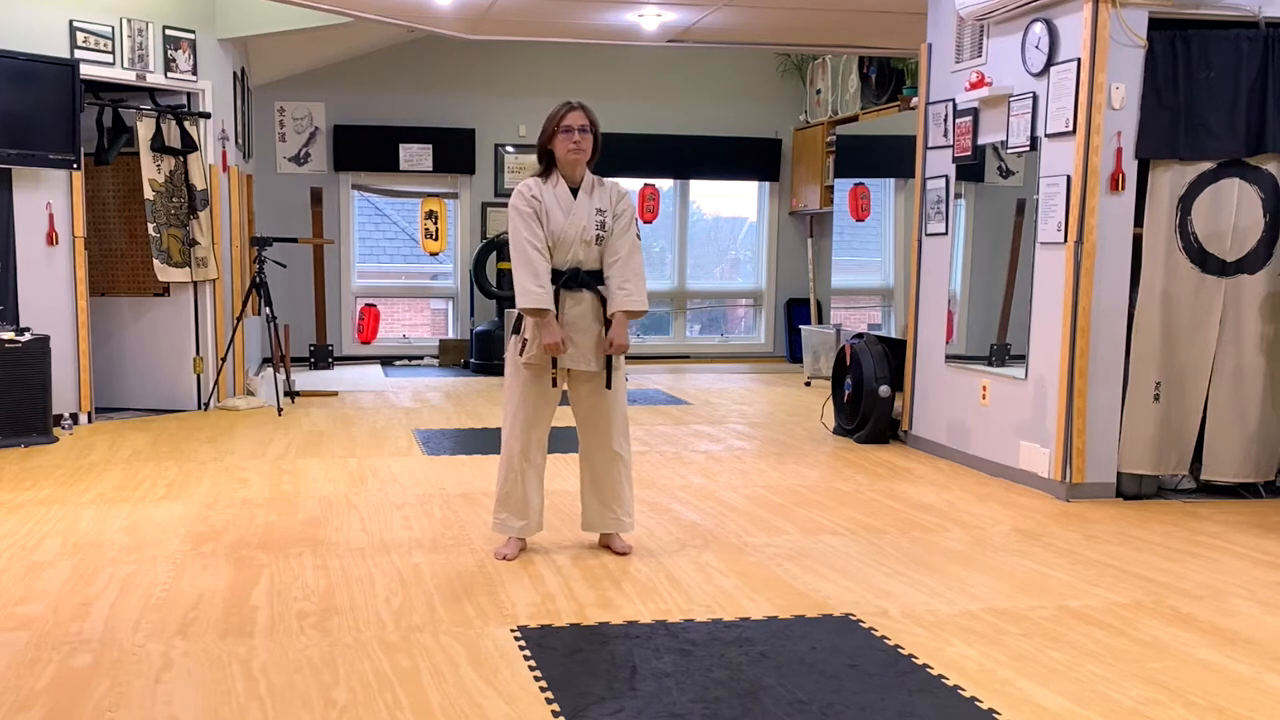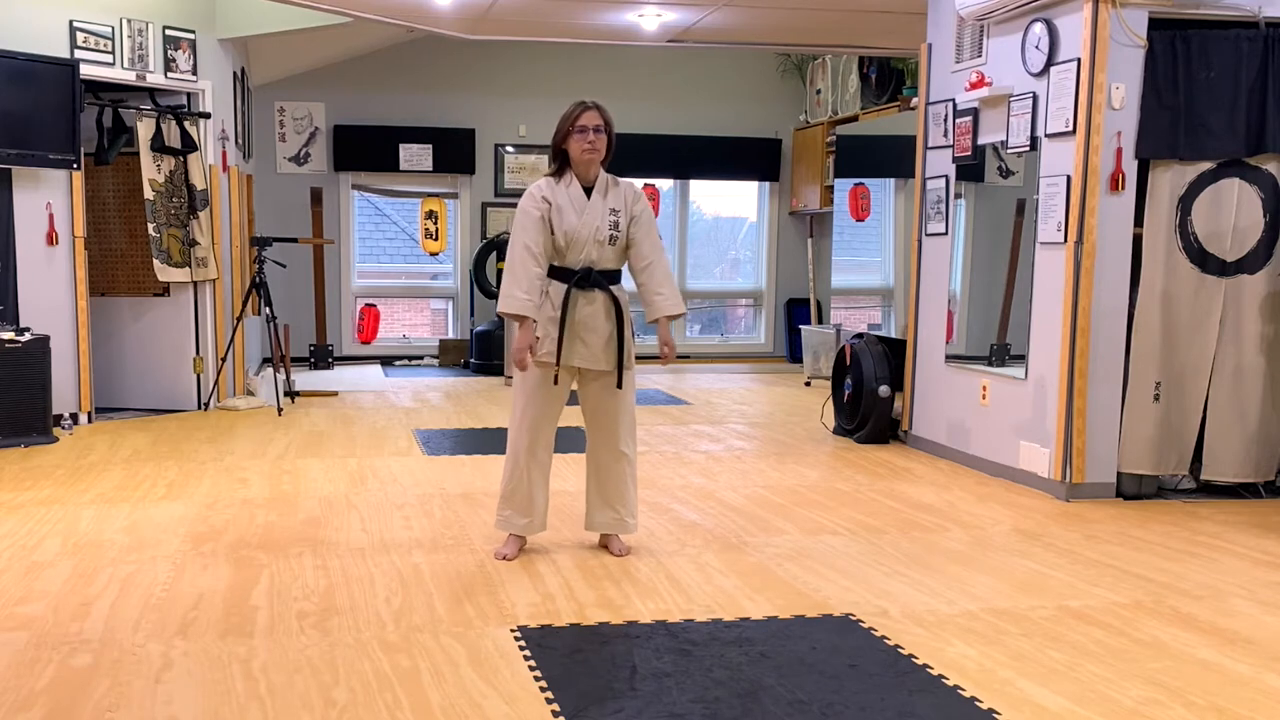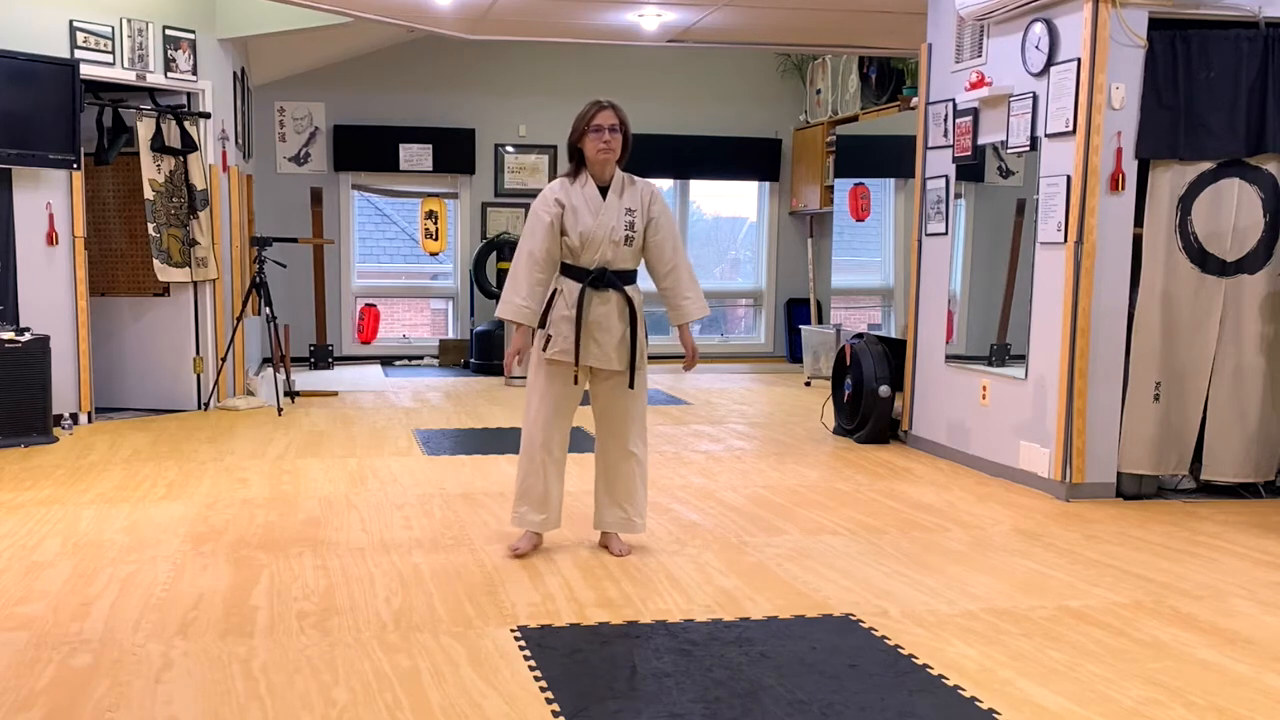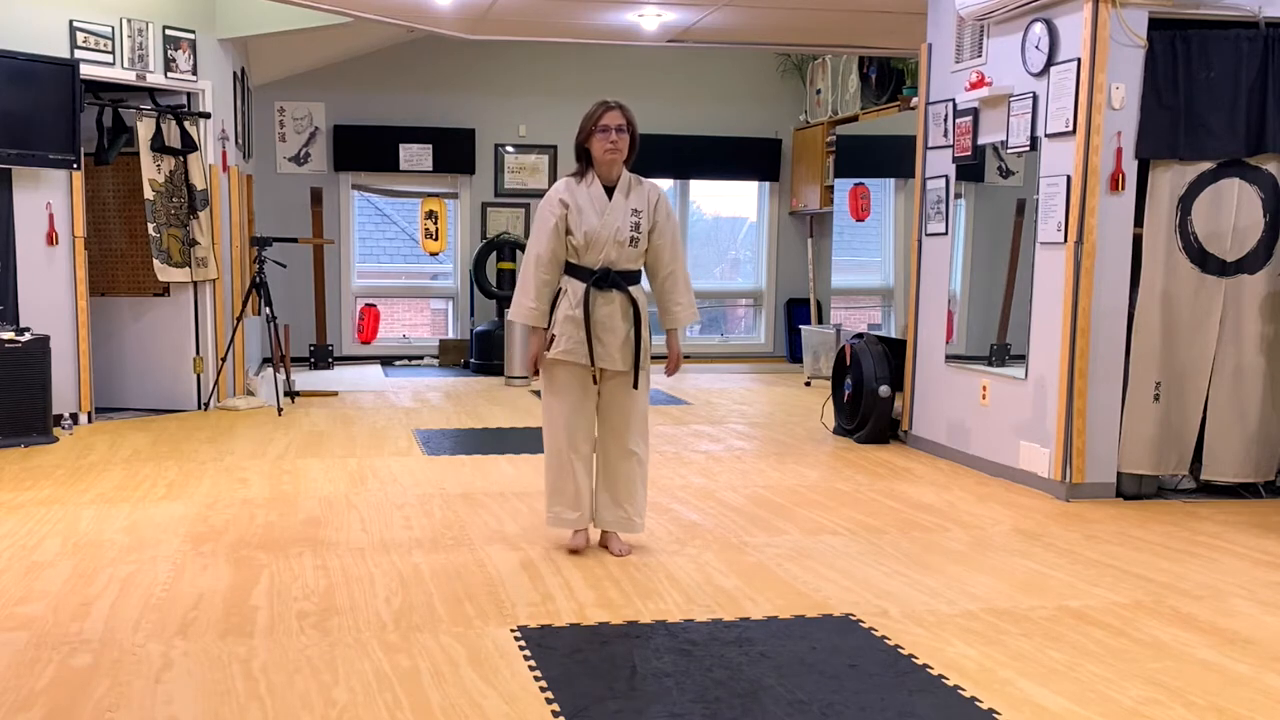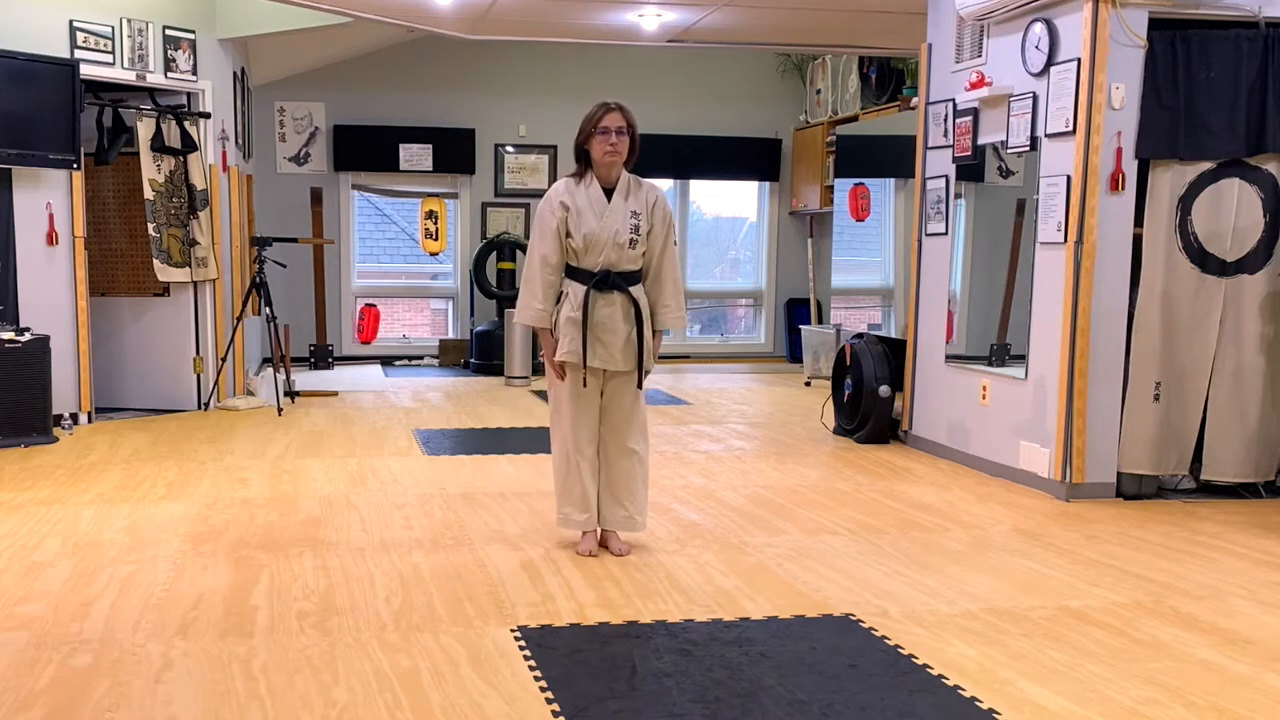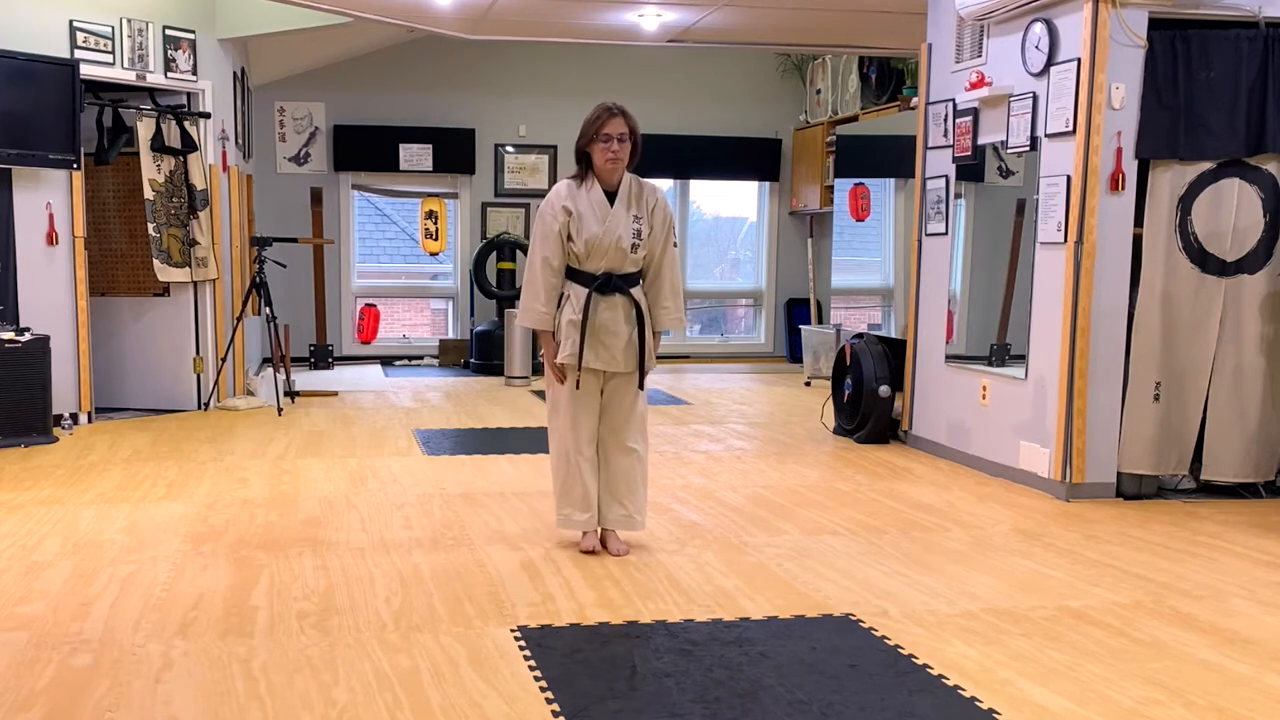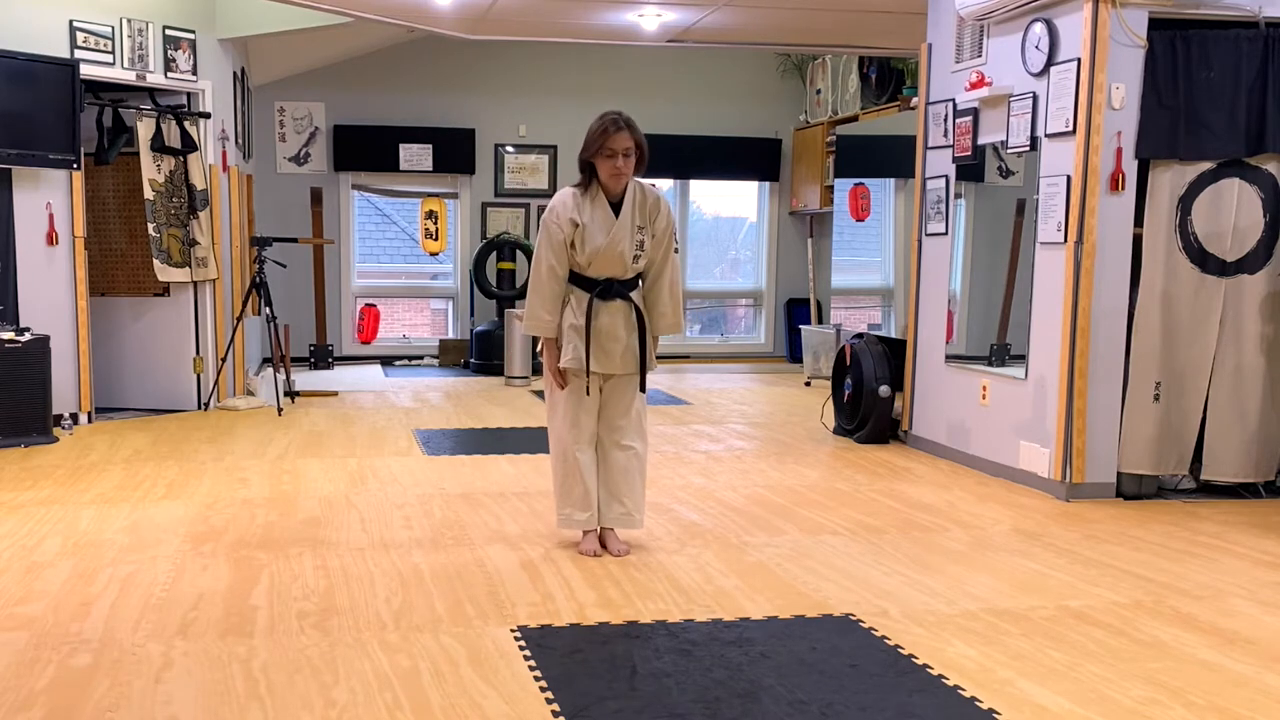
dt=0.2s
person 1, frame 1
left shoulder: (614, 196)
right shoulder: (529, 194)
left elbow: (624, 261)
right elbow: (530, 261)
left wrist: (620, 322)
right wrist: (548, 324)
left hip: (597, 319)
right hip: (541, 320)
left knee: (606, 431)
right knee: (523, 431)
left ankle: (607, 525)
right ankle: (517, 529)
person 1, frame 2
left shoulder: (629, 196)
right shoulder: (541, 194)
left elbow: (650, 260)
right elbow: (525, 261)
left wrist: (664, 324)
right wrist: (524, 326)
left hip: (608, 319)
right hip: (551, 317)
left knee: (614, 432)
right knee: (530, 429)
left ankle: (609, 526)
right ankle: (519, 528)
person 1, frame 3
left shoulder: (646, 196)
right shoulder: (557, 195)
left elbow: (670, 262)
right elbow: (533, 261)
left wrist: (684, 328)
right wrist: (521, 330)
left hip: (621, 320)
right hip: (566, 317)
left knee: (623, 432)
right knee: (545, 427)
left ankle: (612, 526)
right ankle: (535, 525)
person 1, frame 4
left shoulder: (651, 198)
right shoulder: (564, 194)
left elbow: (669, 266)
right elbow: (541, 263)
left wrist: (673, 334)
right wrist: (536, 331)
left hip: (626, 319)
right hip: (573, 317)
left knee: (626, 432)
right knee: (569, 429)
left ankle: (612, 526)
right ankle: (576, 521)
person 1, frame 5
left shoulder: (650, 199)
right shoulder: (563, 196)
left elbow: (662, 269)
right elbow: (543, 267)
left wrist: (659, 332)
right wrist: (545, 332)
left hip: (628, 320)
right hip: (576, 319)
left knee: (626, 431)
right knee: (576, 430)
left ankle: (612, 525)
right ankle: (585, 524)
person 1, frame 6
left shoulder: (651, 200)
right shoulder: (563, 198)
left elbow: (662, 270)
right elbow: (545, 269)
left wrist: (656, 333)
right wrist: (546, 335)
left hip: (629, 322)
right hip: (577, 321)
left knee: (625, 432)
right knee: (574, 430)
left ankle: (612, 524)
right ankle: (586, 524)
person 1, frame 7
left shoulder: (654, 206)
right shoulder: (566, 206)
left elbow: (661, 275)
right elbow: (549, 277)
left wrist: (653, 337)
right wrist: (550, 341)
left hip: (627, 325)
right hip: (577, 324)
left knee: (624, 431)
right knee: (574, 430)
left ankle: (610, 524)
right ankle: (586, 524)
